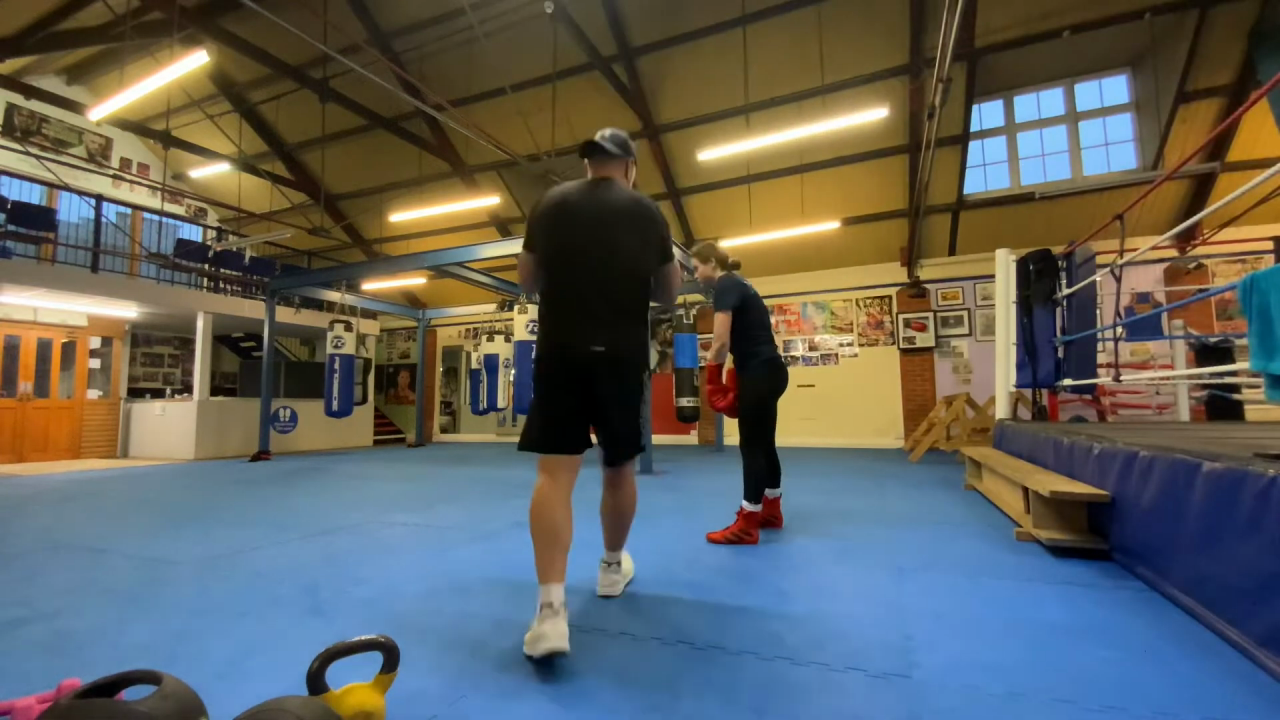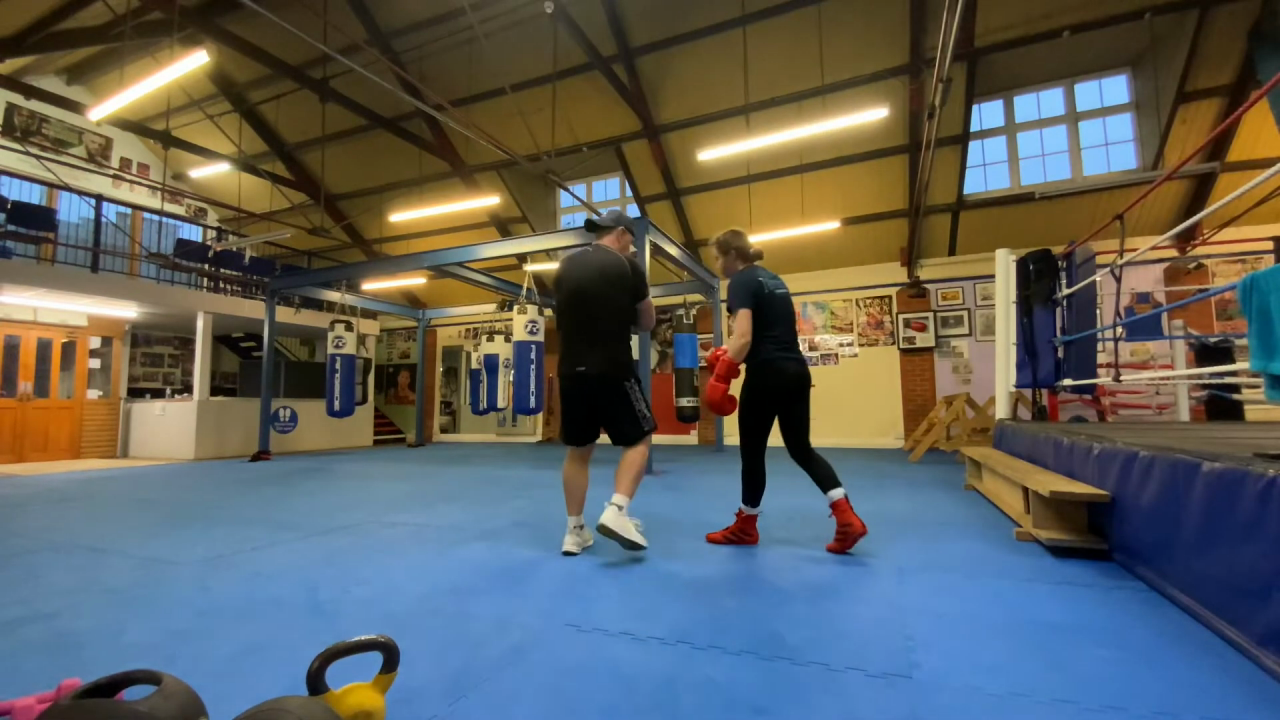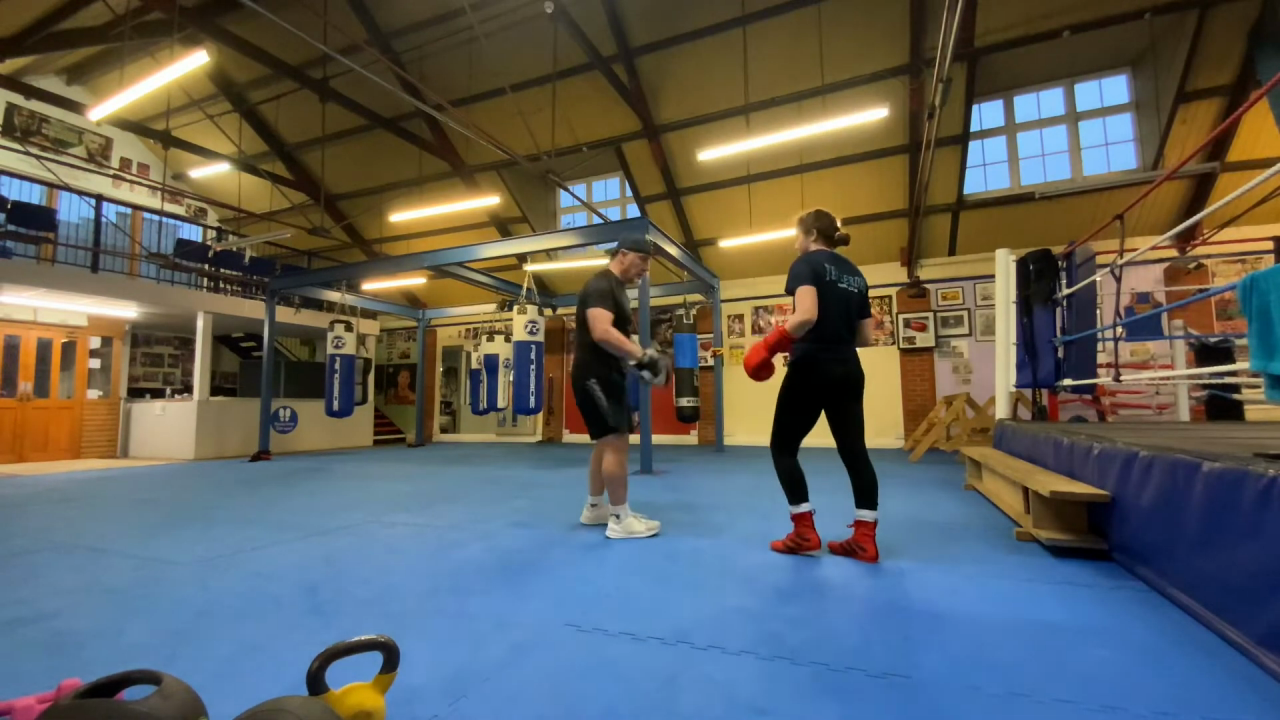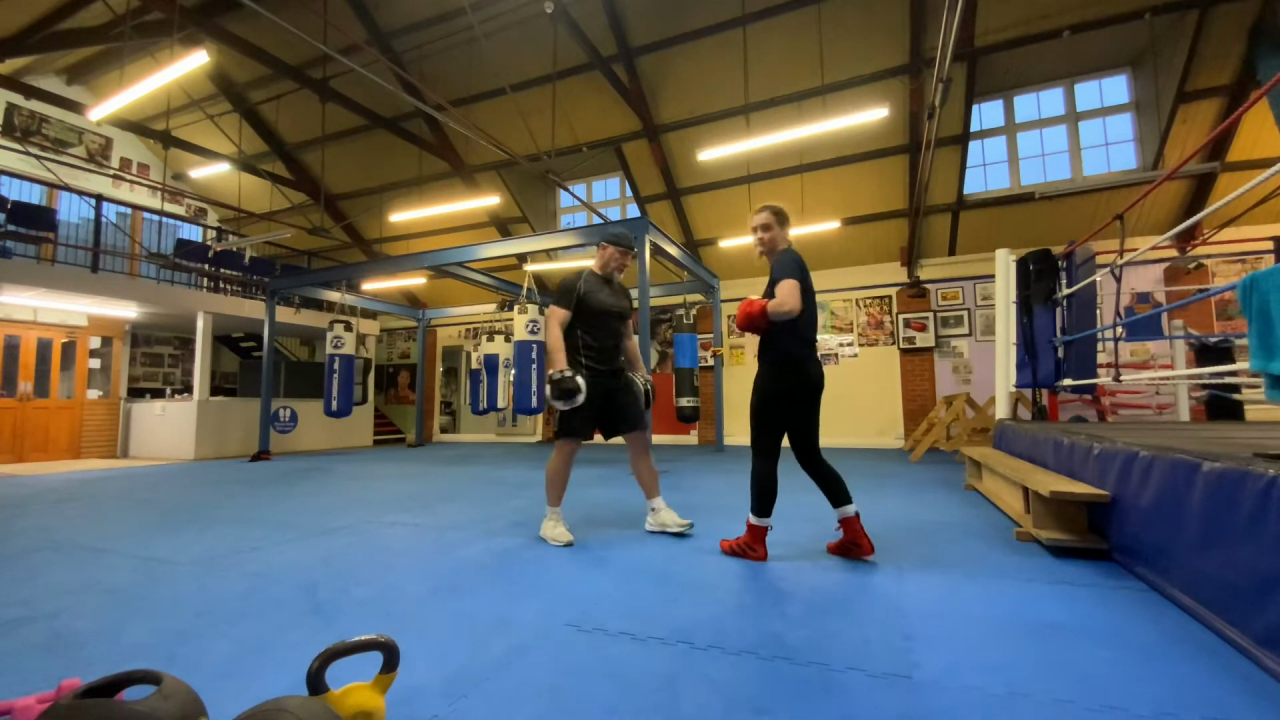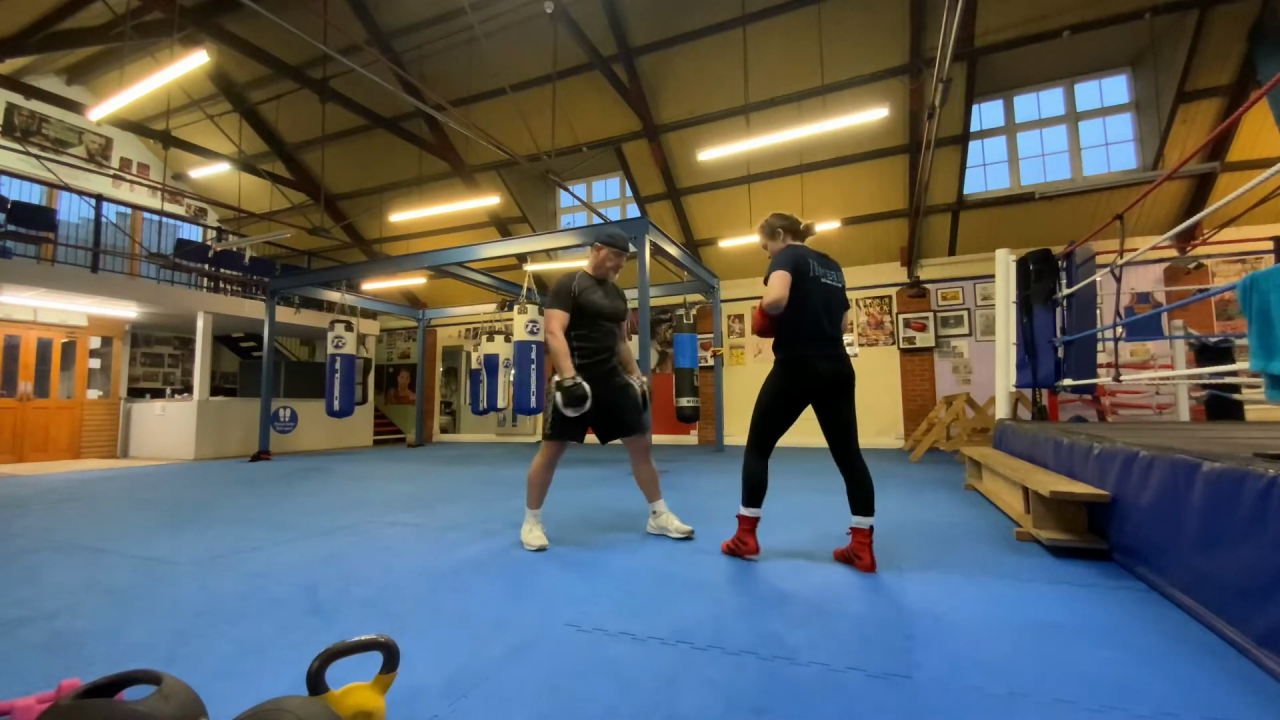
dt=0.7s
person 1, frame 1
left shoulder: (550, 205)
right shoulder: (647, 213)
left elbow: (529, 282)
right elbow: (669, 293)
left hip: (560, 353)
right hip: (624, 356)
left knee: (555, 473)
right knee: (620, 466)
left ankle: (551, 611)
right ankle: (612, 567)
person 1, frame 2
left shoulder: (565, 267)
right shoulder: (628, 267)
right elbow: (646, 323)
left hip: (572, 370)
right hip: (612, 369)
left knee: (578, 449)
right knee: (638, 440)
left ankle: (575, 529)
right ankle: (616, 511)
person 1, frame 3
left shoulder: (614, 289)
right shoulder: (602, 285)
left elbow: (620, 335)
right elbow: (601, 332)
left wrist: (641, 355)
right wrist: (640, 356)
left hip: (605, 373)
right hip: (595, 374)
left knee: (607, 441)
right knee: (616, 441)
left ankle: (595, 507)
right ankle: (620, 519)
person 1, frame 4
left shoulder: (622, 292)
right shoulder: (574, 284)
right elbow: (554, 327)
left wrist: (641, 375)
right wrist: (560, 369)
left hip: (616, 376)
right hip: (583, 378)
left knee: (640, 439)
right knee: (567, 445)
left ankle: (658, 513)
right ankle: (552, 519)
person 1, frame 5
left shoulder: (617, 294)
right shoulder: (569, 285)
right elbow: (554, 332)
left wrist: (636, 377)
right wrist: (568, 376)
left hip: (612, 379)
right hip: (576, 380)
left knee: (640, 443)
right knee: (552, 448)
left ankle: (659, 515)
right ankle: (532, 521)
person 2, frame 1
left shoulder: (725, 286)
right shoulder: (736, 285)
left elbow: (721, 341)
left wrist: (713, 382)
right wrist: (733, 385)
left hip: (760, 373)
right hip: (771, 371)
left knee: (752, 446)
right knee: (764, 443)
left ankle: (747, 526)
right ankle: (771, 511)
person 2, frame 2
left shoulder: (741, 282)
right shoulder: (772, 279)
left elbow: (743, 338)
left wrist: (719, 379)
right wrist: (727, 355)
left hip: (767, 374)
right hip: (796, 371)
left knee: (752, 451)
right knee: (800, 447)
left ankle: (745, 527)
right ankle: (847, 518)
person 2, frame 3
left shoulder: (807, 264)
right shoulder: (854, 273)
left elbow: (806, 316)
right elbow: (866, 336)
left wrist: (771, 344)
left hip: (811, 369)
right hip: (848, 371)
left knee: (783, 447)
right knee: (854, 451)
left ankle: (805, 530)
right ankle: (864, 538)
person 2, frame 4
left shoulder: (785, 261)
right shoulder: (789, 263)
left elbow: (789, 307)
left wrist: (756, 310)
right wrist: (761, 319)
left hip: (783, 370)
right hip: (806, 371)
left knee: (764, 454)
right knee: (809, 455)
left ankle: (754, 541)
right ankle: (855, 535)
person 2, frame 5
left shoulder: (789, 256)
right shoulder: (831, 265)
left elbow: (776, 299)
left wrist: (766, 314)
right wrist: (812, 322)
left hip: (796, 367)
right hip: (837, 368)
left knee: (757, 447)
right knee: (848, 454)
left ankle: (746, 535)
right ankle: (863, 548)
